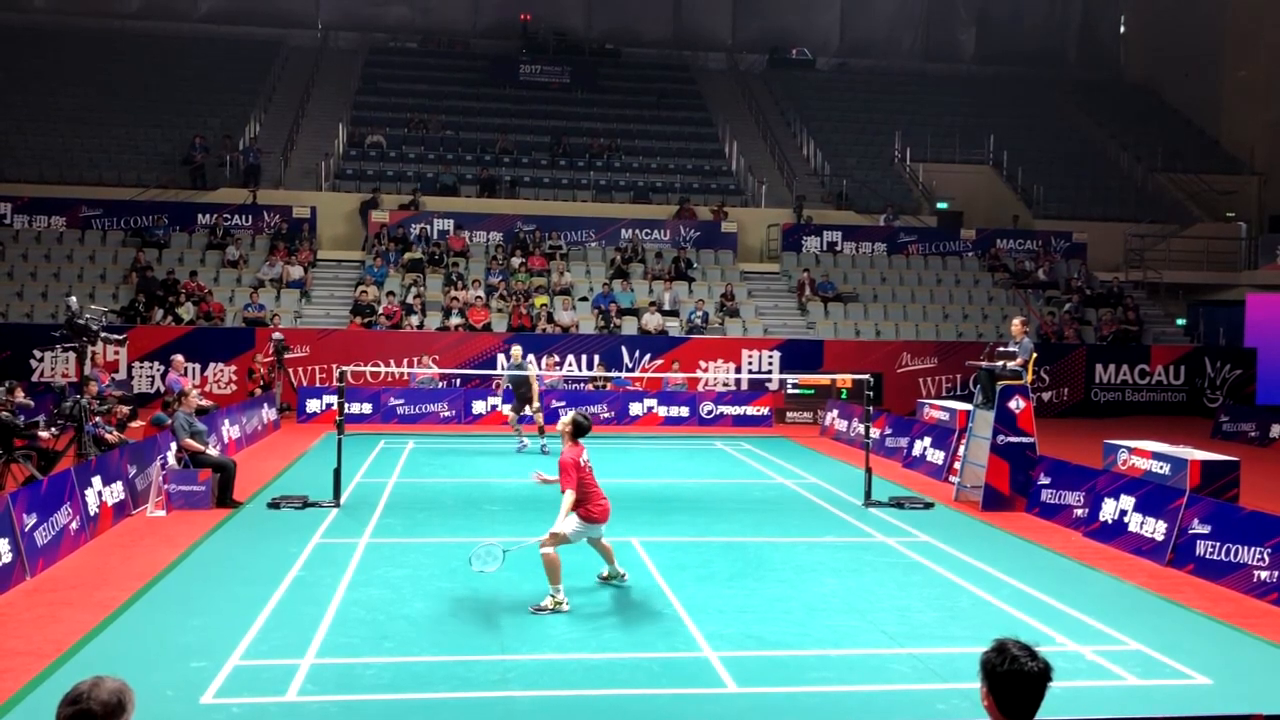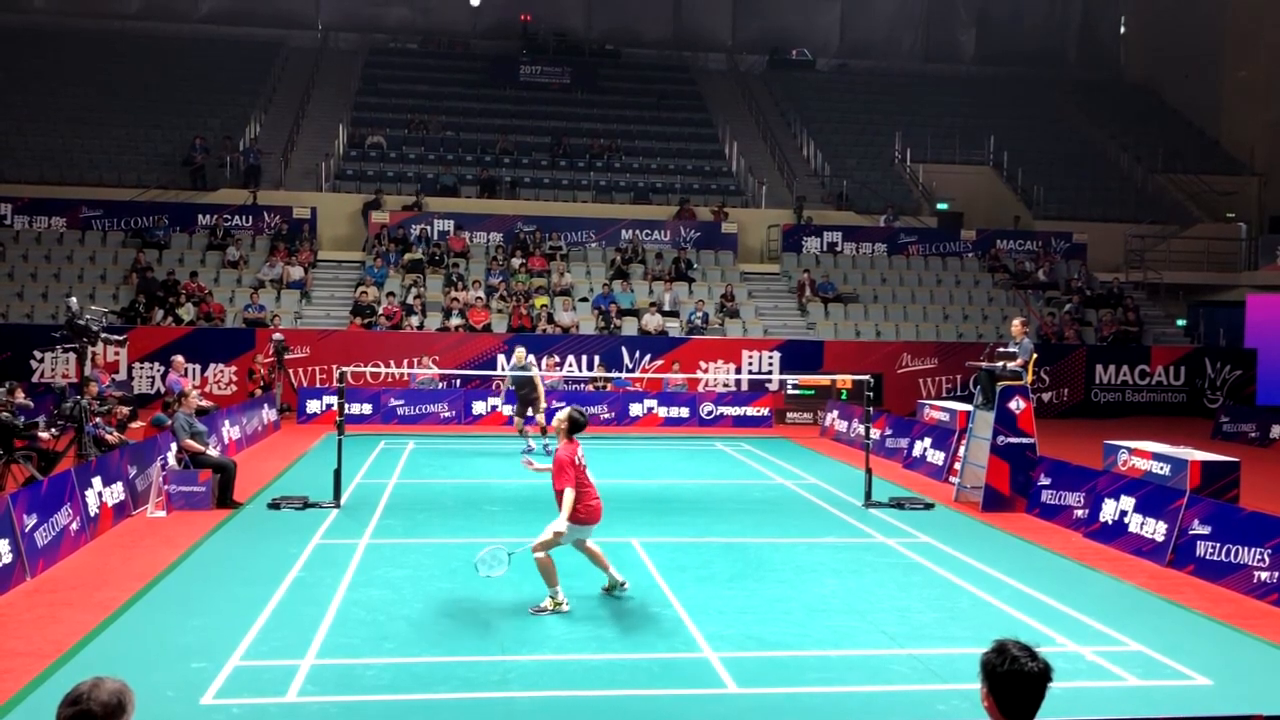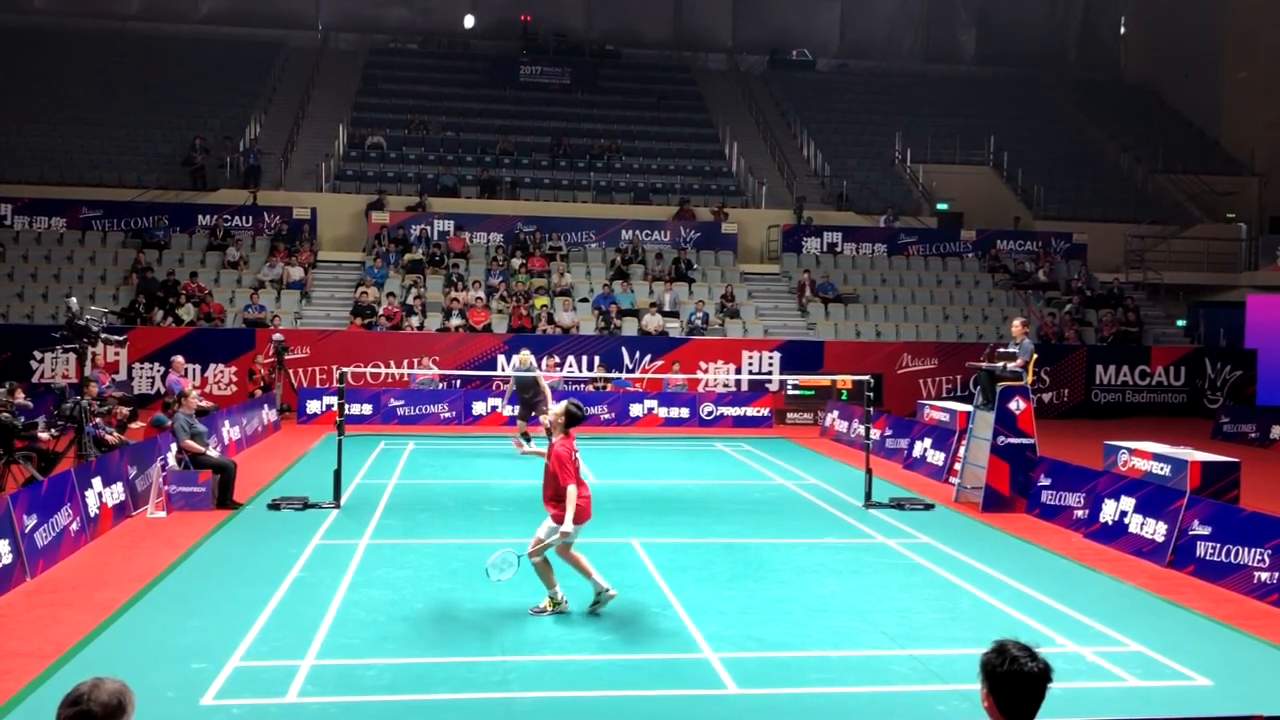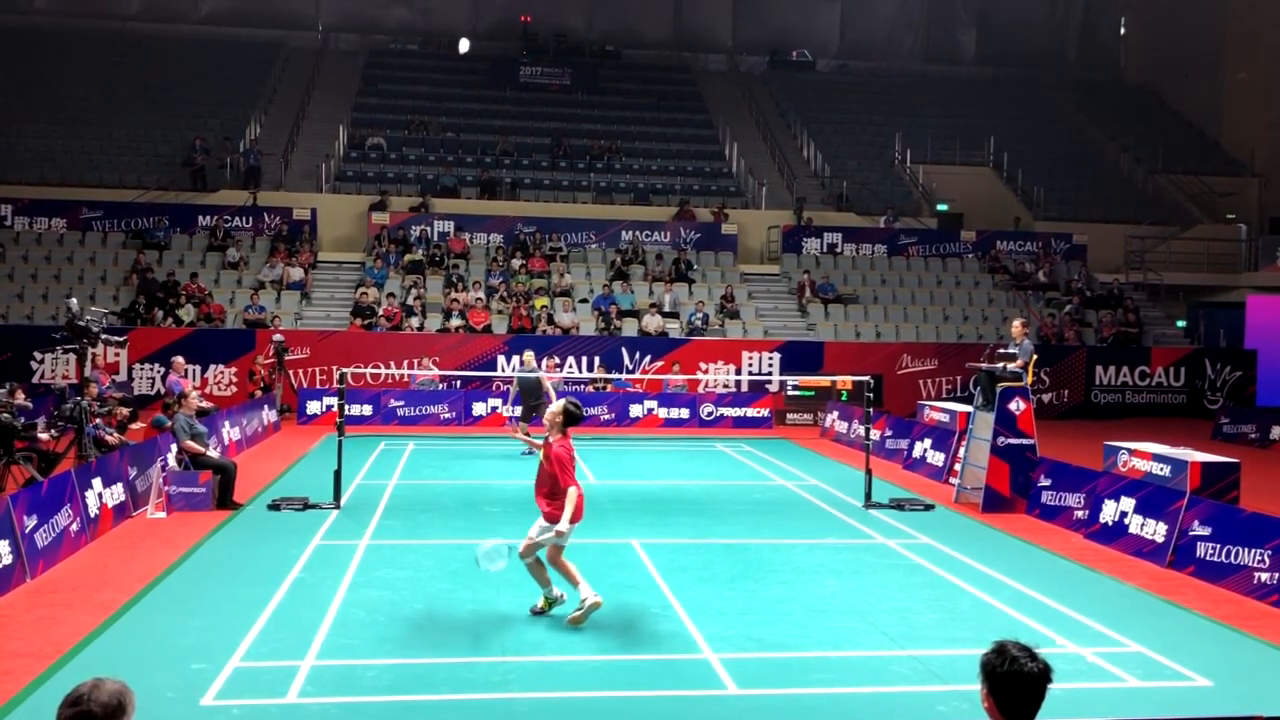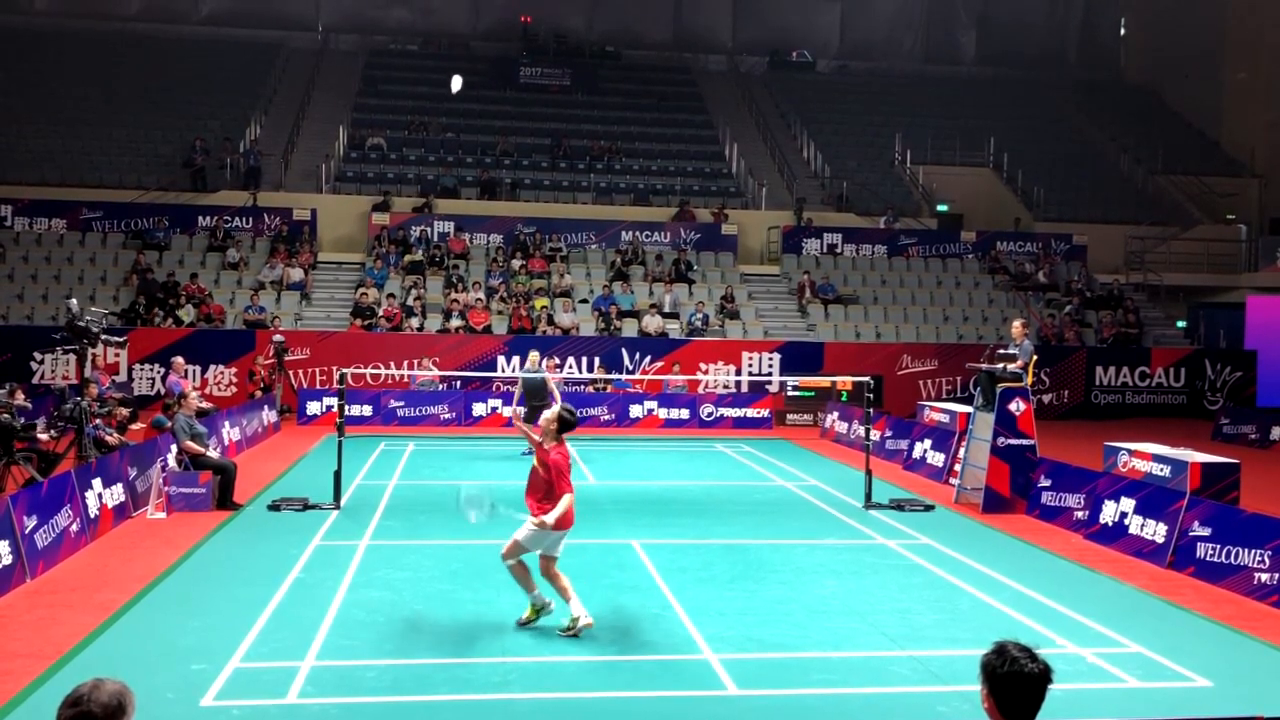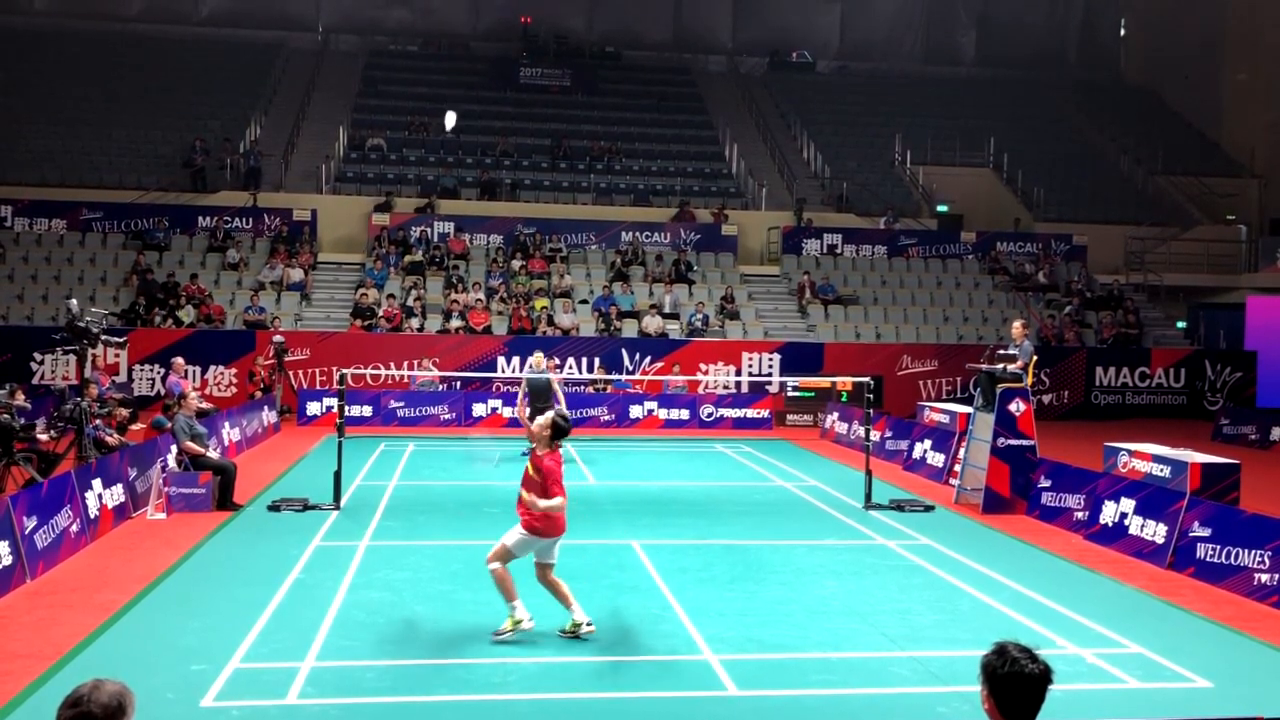
dt=0.3s
person 1, frame 1
left shoulder: (567, 457)
right shoulder: (578, 448)
left elbow: (570, 493)
left wrist: (558, 523)
right wrist: (552, 479)
left hip: (589, 513)
right hip: (600, 507)
left knee: (547, 544)
right knee: (595, 538)
left ankle: (558, 599)
right ankle: (615, 572)
person 1, frame 2
left shoulder: (563, 455)
right shoulder: (573, 445)
left elbow: (569, 490)
left wrist: (562, 521)
right wrist: (541, 467)
left hip: (580, 514)
right hip: (592, 507)
left knee: (539, 548)
right knee: (581, 543)
left ankle: (557, 600)
right ankle: (615, 580)
person 1, frame 3
left shoulder: (560, 449)
right shoulder: (565, 438)
left elbow: (571, 487)
left wrist: (567, 521)
right wrist: (530, 450)
left hip: (567, 511)
right hip: (580, 506)
left knee: (535, 551)
right knee: (564, 550)
left ankle: (556, 600)
right ankle: (601, 587)
person 1, frame 4
left shoulder: (559, 451)
right shoulder: (555, 437)
left elbow: (571, 488)
right elbow: (546, 450)
left wrist: (565, 521)
right wrist: (524, 438)
left hip: (557, 512)
right hip: (560, 510)
left knee: (526, 551)
right knee: (555, 557)
left ankle: (551, 596)
right ankle: (588, 595)
person 1, frame 5
left shoulder: (556, 458)
right shoulder: (551, 441)
left elbow: (568, 496)
right elbow: (539, 445)
left wrist: (552, 516)
right wrist: (522, 428)
left hip: (548, 519)
right hip: (550, 517)
left knee: (509, 555)
right knee: (549, 569)
left ankle: (539, 603)
right ankle: (580, 615)
person 1, frame 6
left shoulder: (549, 464)
right shoulder: (543, 447)
left elbow: (561, 503)
right elbow: (535, 440)
left wrist: (542, 504)
left hip: (537, 525)
right hip: (550, 526)
left knee: (494, 560)
right knee: (545, 575)
left ankle: (518, 616)
right ankle: (581, 620)
